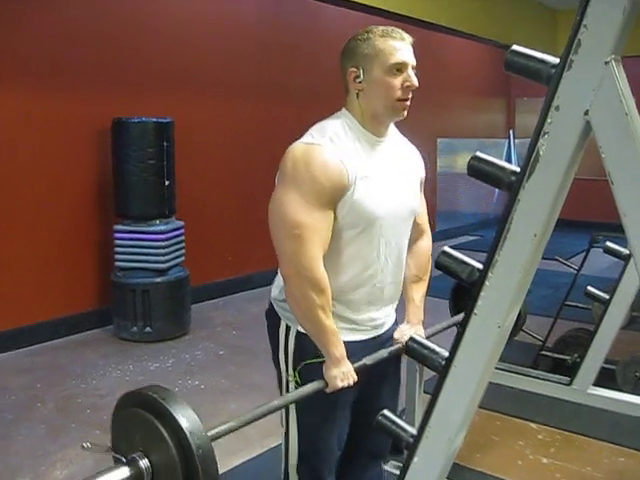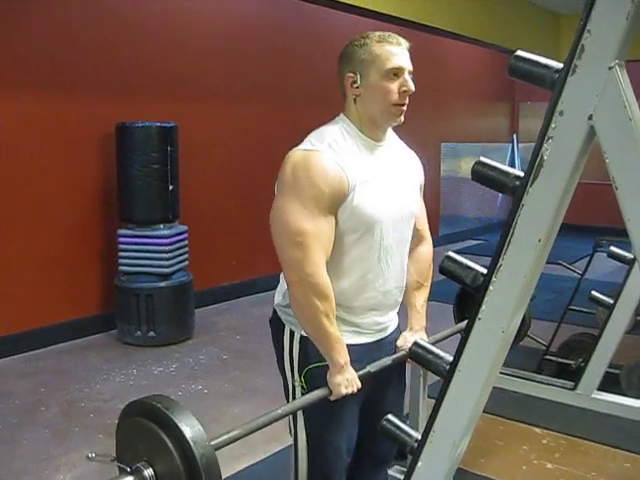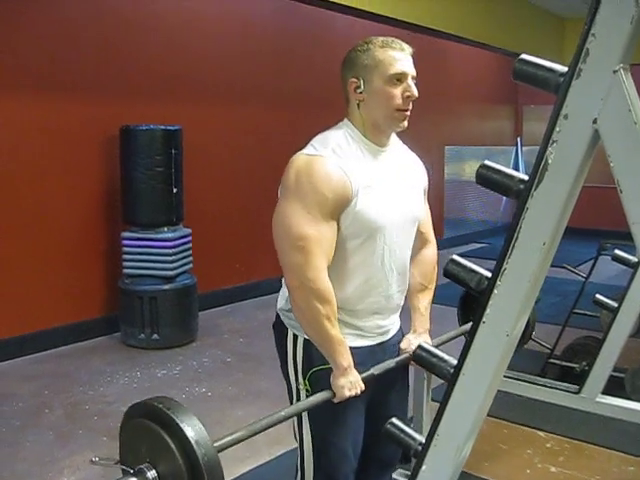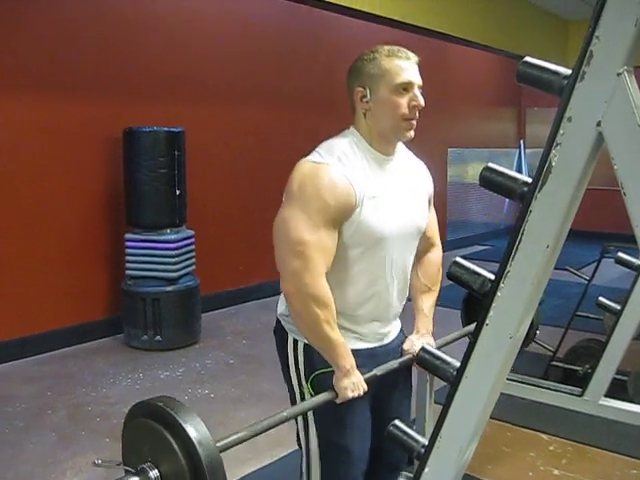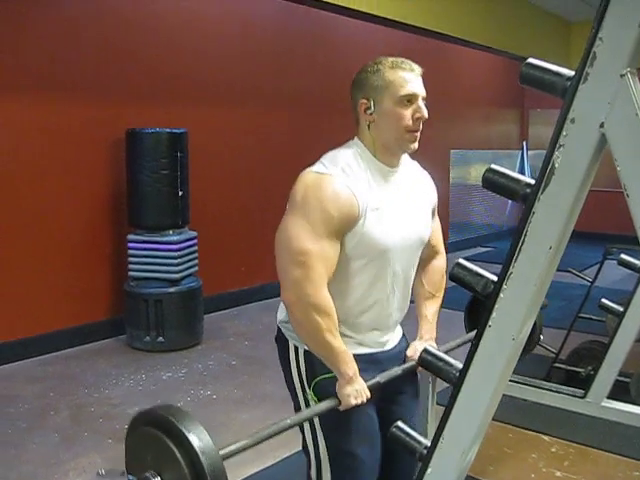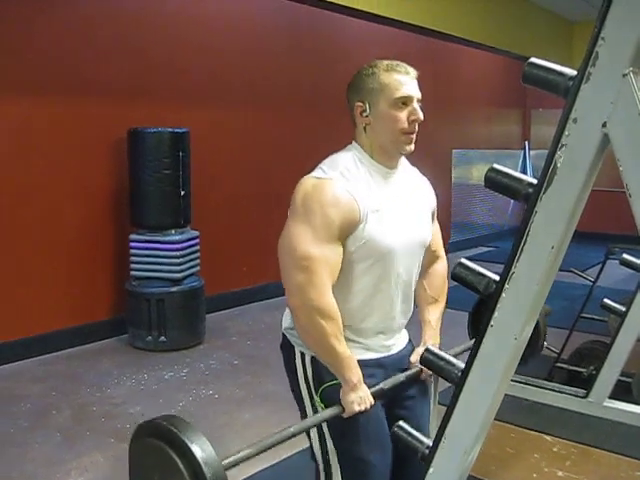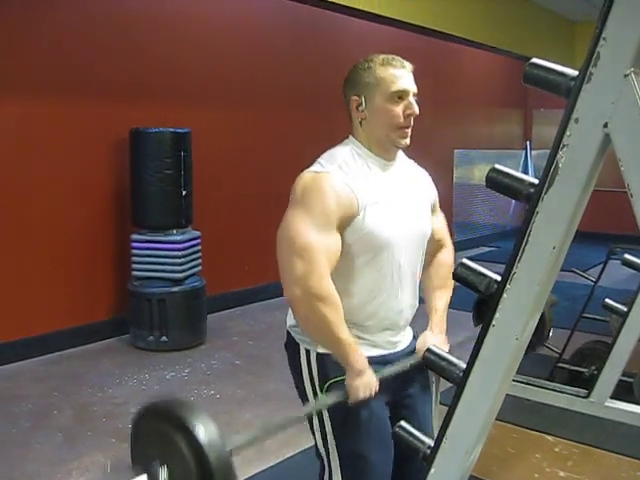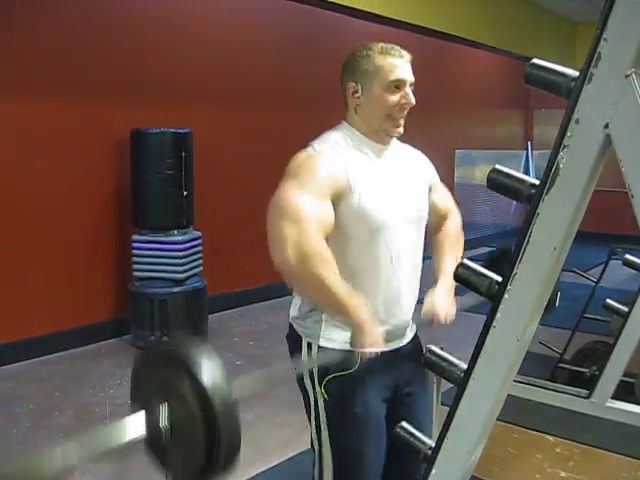
dt=0.1s
person 1, frame 1
left shoulder: (407, 154)
right shoulder: (318, 157)
left elbow: (418, 237)
right elbow: (300, 268)
left wrist: (413, 317)
right wrist: (333, 353)
left hip: (380, 330)
right hip: (313, 335)
person 1, frame 2
left shoulder: (406, 158)
right shoulder: (317, 162)
left elbow: (419, 243)
right elbow: (303, 274)
left wrist: (416, 323)
right wrist: (337, 360)
left hip: (385, 336)
right hip: (319, 340)
person 1, frame 3
left shoulder: (410, 163)
right shoulder: (321, 167)
left elbow: (424, 246)
right elbow: (305, 278)
left wrist: (420, 325)
right wrist: (340, 362)
left hip: (388, 339)
right hip: (322, 343)
person 1, frame 4
left shoulder: (416, 171)
right shoulder: (326, 176)
left elbow: (429, 249)
right elbow: (301, 283)
left wrist: (423, 327)
right wrist: (342, 364)
left hip: (388, 341)
right hip: (321, 346)
person 1, frame 5
left shoulder: (420, 181)
right shoulder: (329, 186)
left elbow: (433, 257)
right elbow: (302, 292)
left wrist: (426, 333)
right wrist: (345, 372)
left hip: (390, 347)
right hip: (323, 352)
person 1, frame 6
left shoulder: (419, 185)
right shoulder: (329, 191)
left elbow: (434, 261)
right elbow: (307, 300)
left wrist: (430, 338)
right wrist: (349, 381)
left hip: (396, 353)
right hip: (328, 360)
person 1, frame 7
left shoulder: (418, 178)
right shoulder: (328, 184)
left elbow: (440, 249)
right elbow: (304, 285)
left wrist: (437, 325)
right wrist: (354, 364)
left hip: (401, 350)
right hip: (332, 357)
person 1, frame 8
left shoulder: (413, 160)
right shoulder: (323, 163)
left elbow: (447, 219)
right elbow: (292, 252)
left wrist: (444, 283)
right wrist: (359, 319)
left hip: (403, 342)
right hip: (338, 351)
